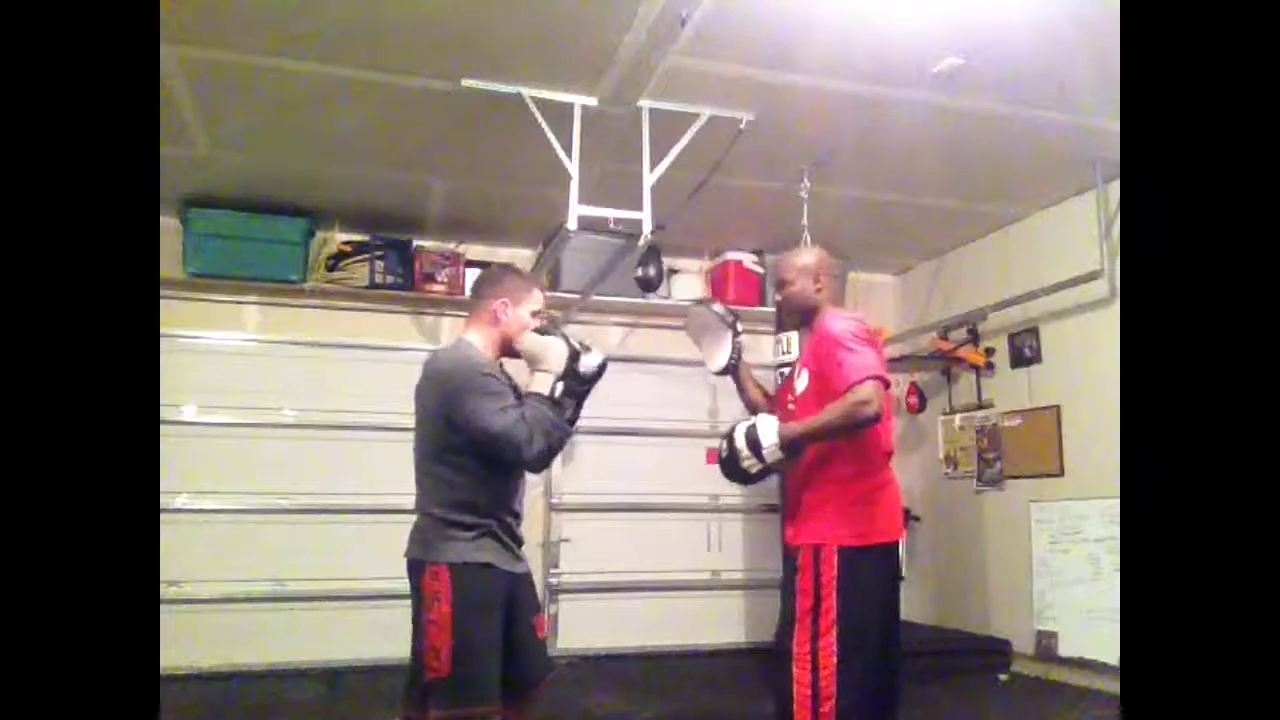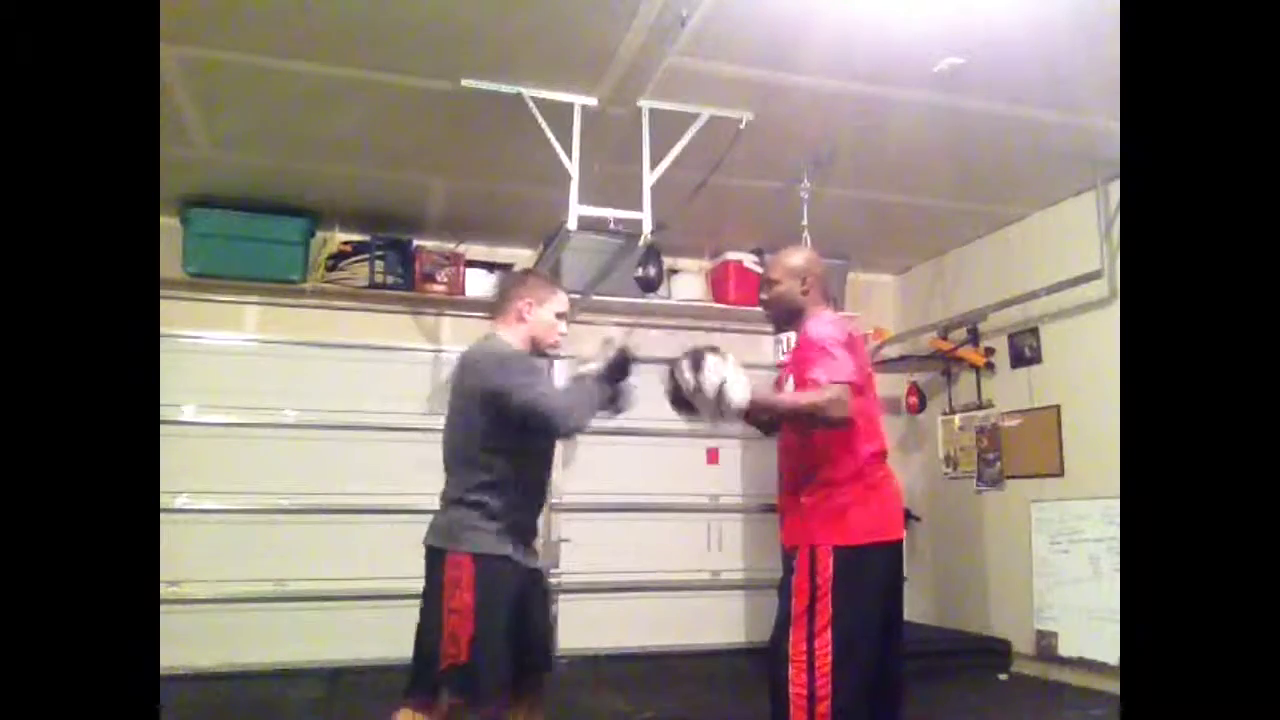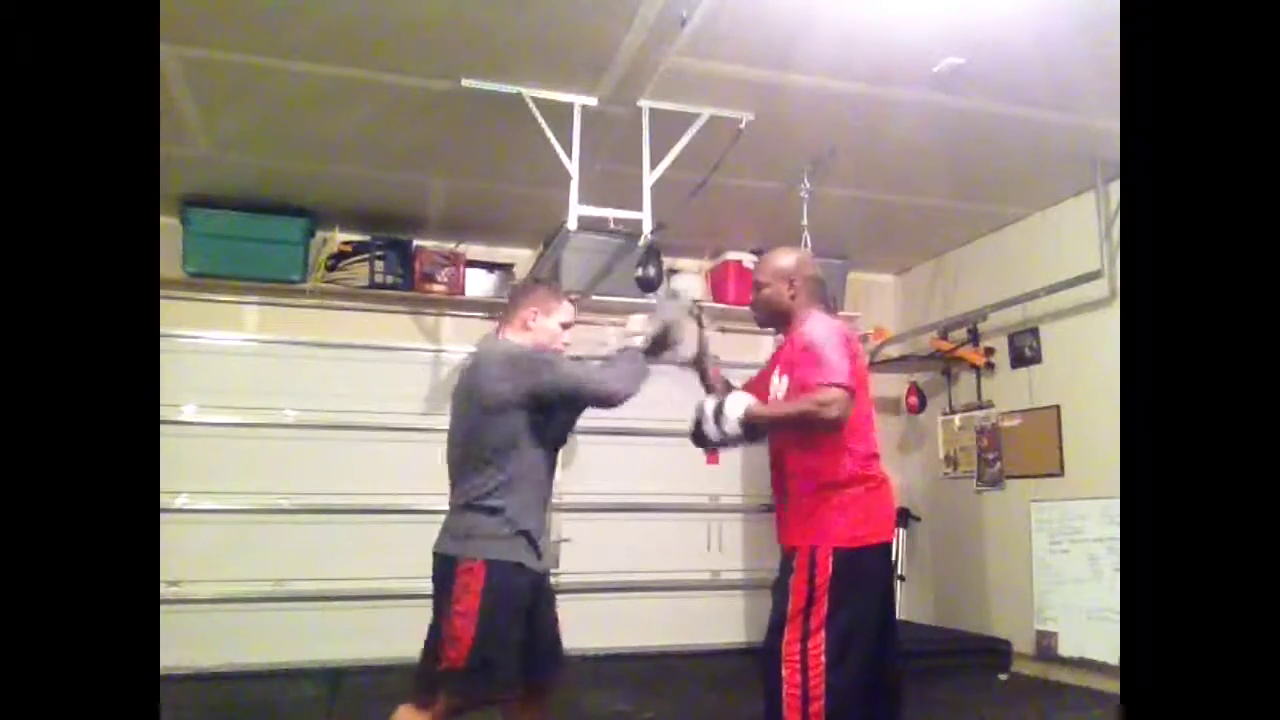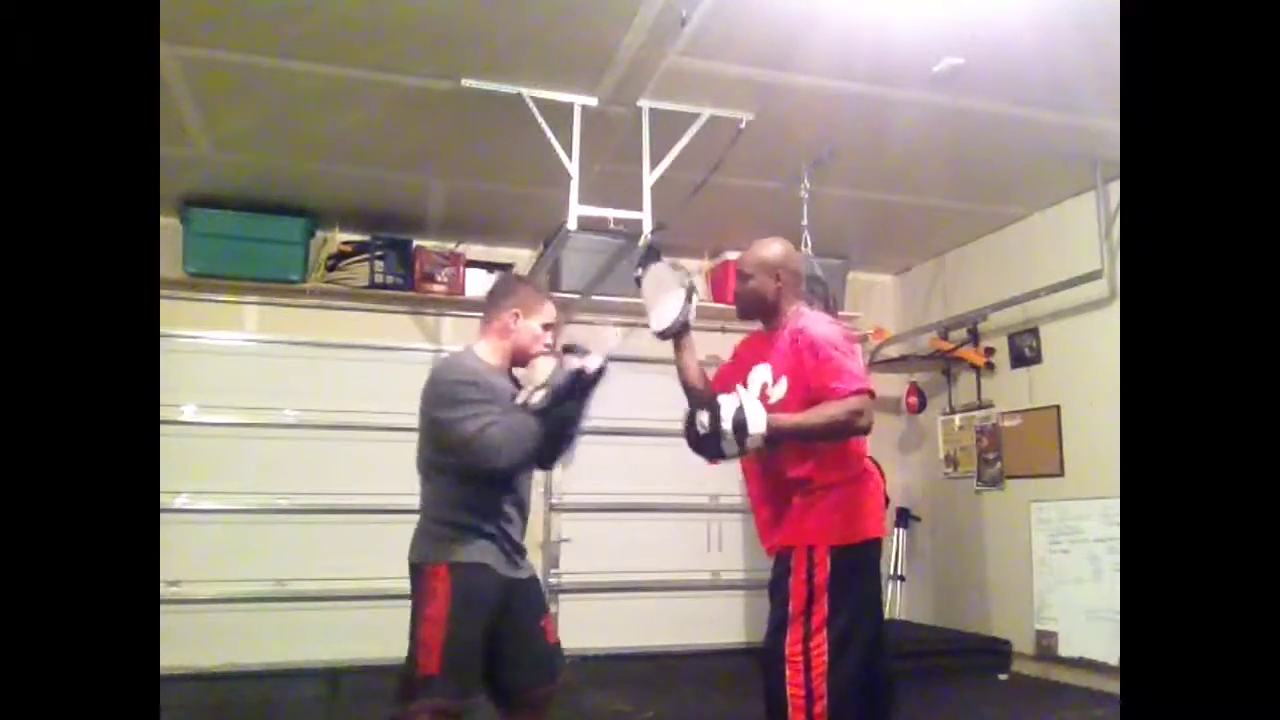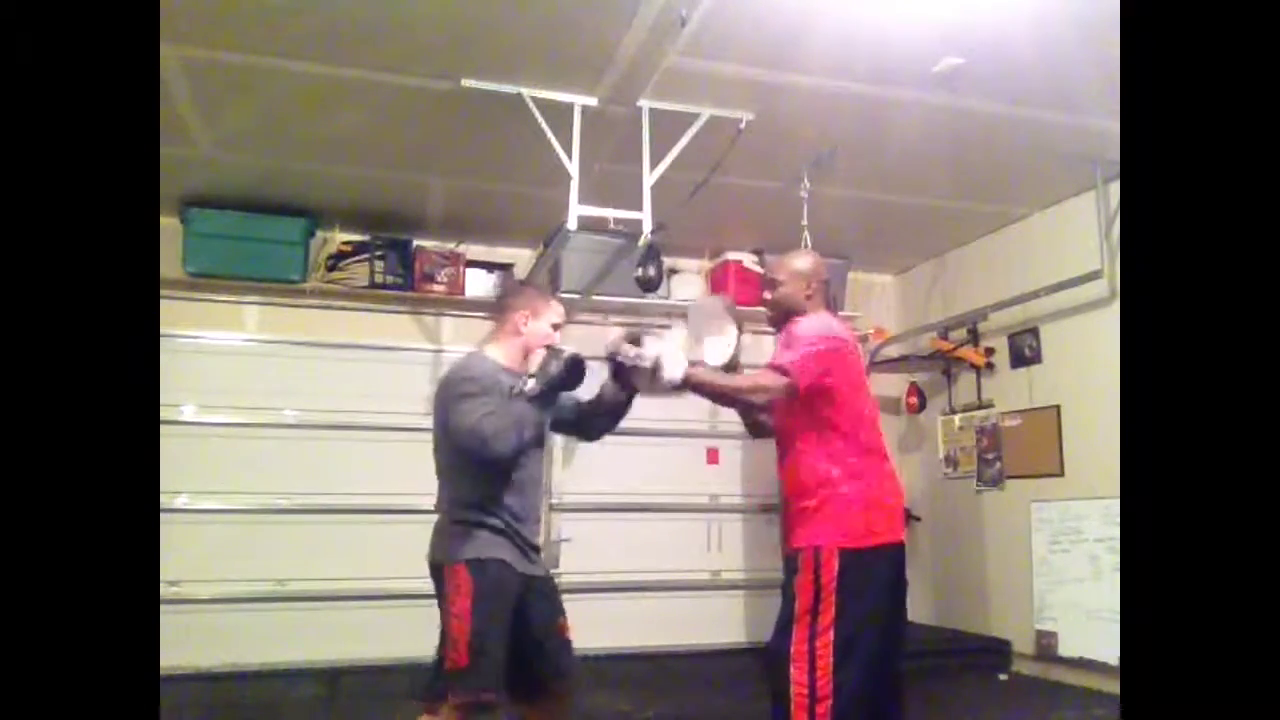
dt=0.5s
person 1, frame 1
left shoulder: (840, 330)
right shoulder: (812, 346)
left elbow: (868, 403)
right elbow: (778, 415)
left wrist: (783, 436)
right wrist: (735, 365)
left hip: (840, 530)
right hip: (851, 528)
left knee: (815, 665)
right knee: (863, 665)
person 1, frame 2
left shoulder: (823, 333)
right shoulder: (809, 343)
left elbow: (835, 406)
right elbow: (786, 418)
left wrist: (743, 396)
right wrist: (743, 397)
left hip: (840, 526)
right hip: (862, 525)
left knee: (808, 663)
right knee: (869, 665)
person 1, frame 3
left shoulder: (819, 335)
right shoulder: (788, 350)
left elbow: (830, 407)
right elbow: (741, 405)
left wrist: (749, 413)
right wrist: (704, 360)
left hip: (836, 526)
right hip: (857, 525)
left knee: (799, 662)
right knee: (863, 663)
person 1, frame 4
left shoulder: (817, 333)
right shoulder: (754, 347)
left elbow: (857, 413)
right elbow: (707, 401)
left wrist: (765, 425)
right wrist: (680, 335)
left hip: (827, 523)
right hip: (809, 527)
left knee: (800, 661)
right knee: (850, 661)
person 1, frame 5
left shoulder: (816, 332)
right shoulder: (804, 340)
left elbow: (758, 393)
right elbow: (768, 423)
left wrist: (682, 370)
right wrist: (720, 372)
left hip: (844, 524)
right hip: (861, 523)
left knee: (812, 665)
right knee: (863, 664)
person 2, frame 1
left shoulder: (488, 373)
right shoulder: (460, 368)
left elbow: (538, 454)
right elbow: (524, 443)
left wrist: (573, 390)
right wrist: (551, 379)
left hip: (501, 556)
right hip: (457, 559)
person 2, frame 2
left shoulder: (507, 366)
right shoulder: (499, 361)
left elbow: (543, 420)
right elbow: (561, 414)
left wrist: (601, 381)
right wrist: (603, 374)
left hip: (512, 550)
right hip: (472, 548)
left knee: (527, 679)
person 2, frame 3
left shoulder: (518, 369)
right shoulder: (515, 360)
left elbow: (543, 440)
right elbow: (607, 388)
right wrist: (639, 345)
left hip: (515, 552)
right hip: (482, 554)
left knee: (532, 682)
person 2, frame 4
left shoulder: (509, 383)
right shoulder: (457, 377)
left elbow: (545, 456)
right elbow: (494, 450)
left wrist: (569, 398)
right wrist: (544, 397)
left hip: (509, 562)
right hip: (458, 559)
person 2, frame 5
left shoulder: (521, 380)
right shoulder: (469, 376)
left elbow: (584, 423)
right elbow: (492, 441)
left wrist: (622, 386)
right wrist: (537, 387)
left hip: (519, 557)
right hip: (473, 555)
left knee: (550, 683)
